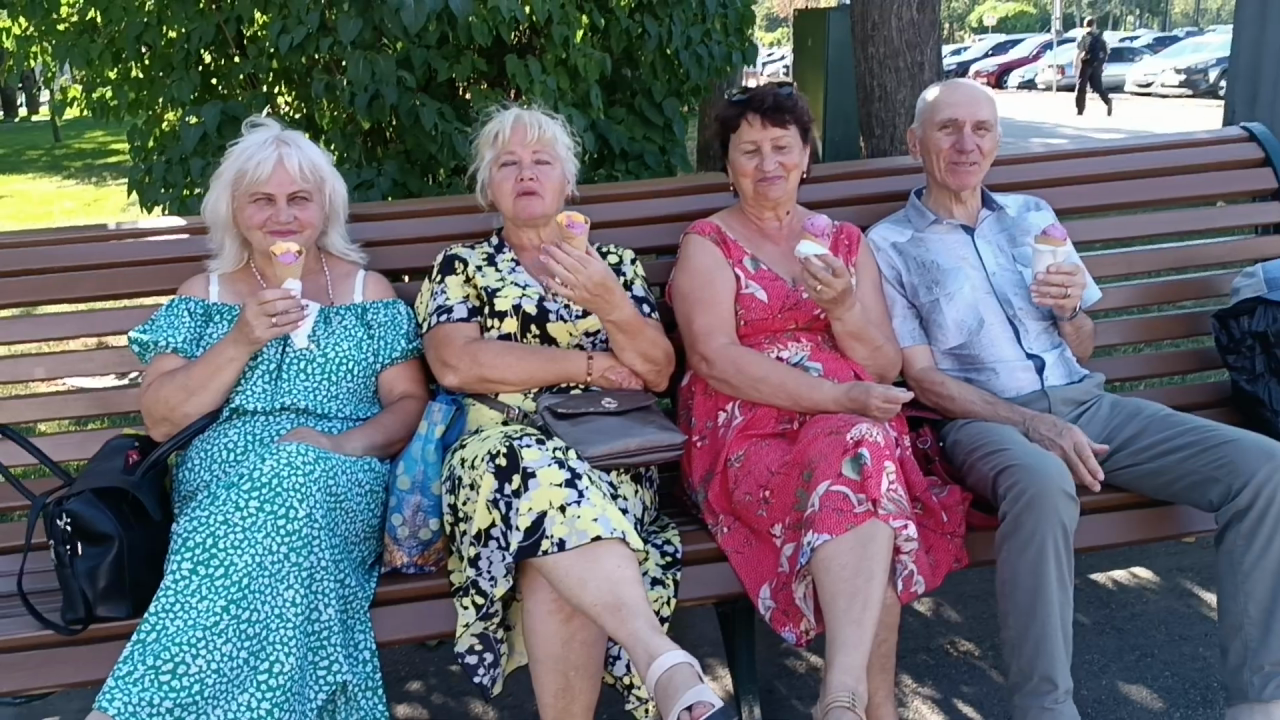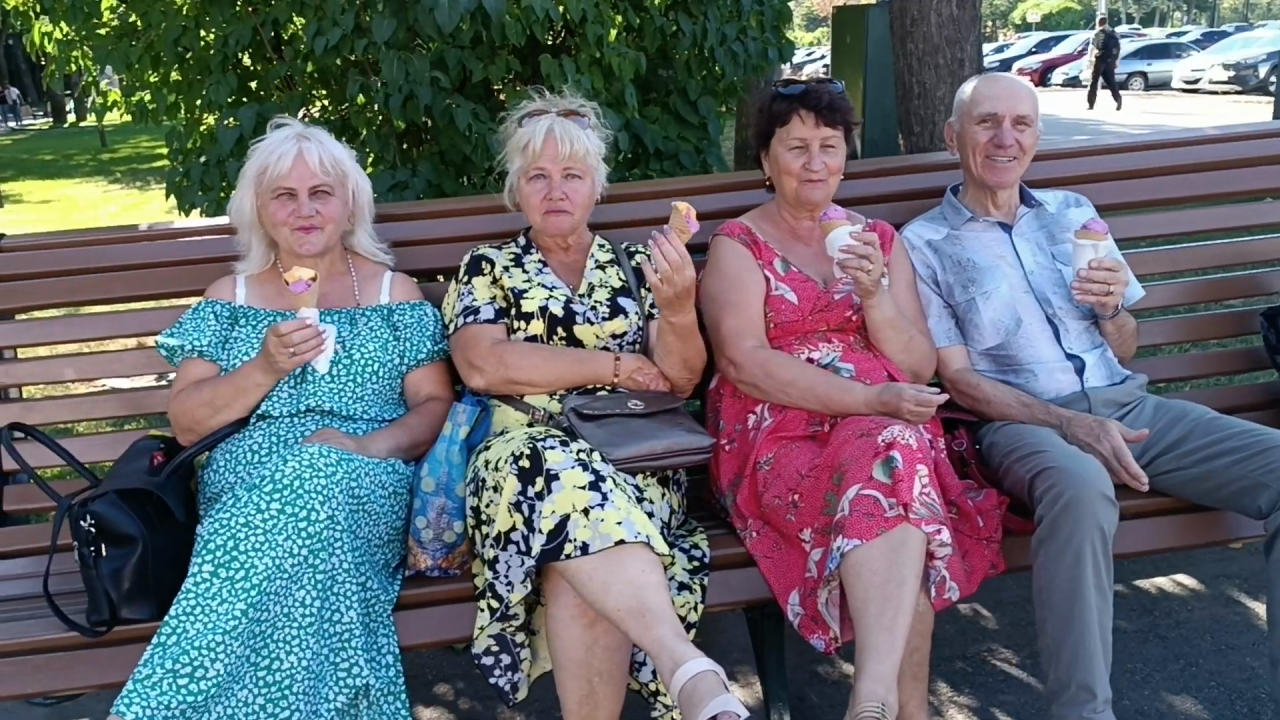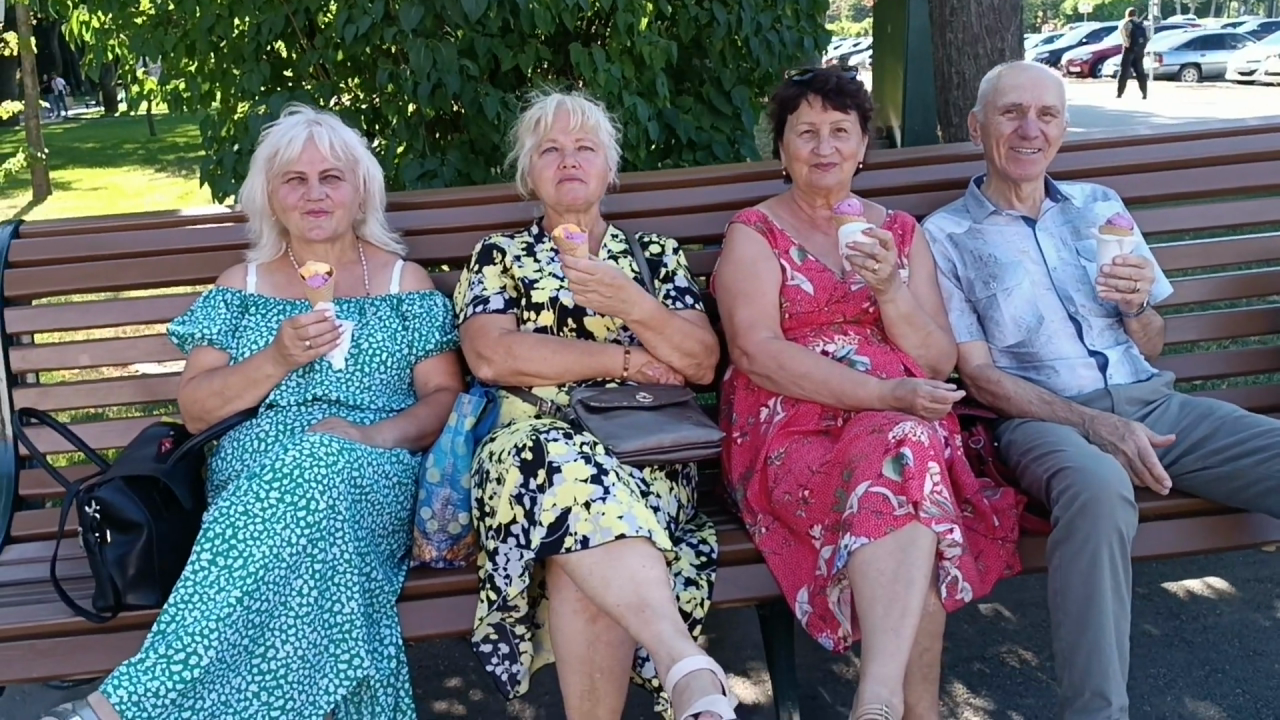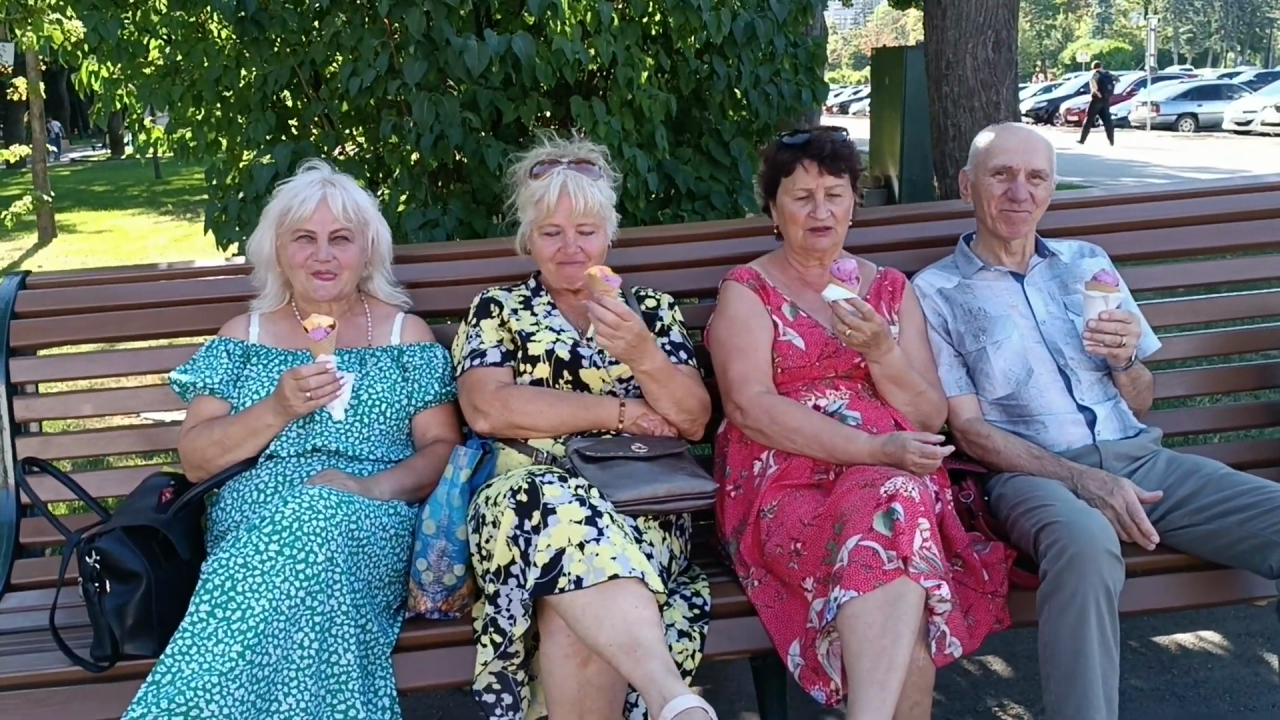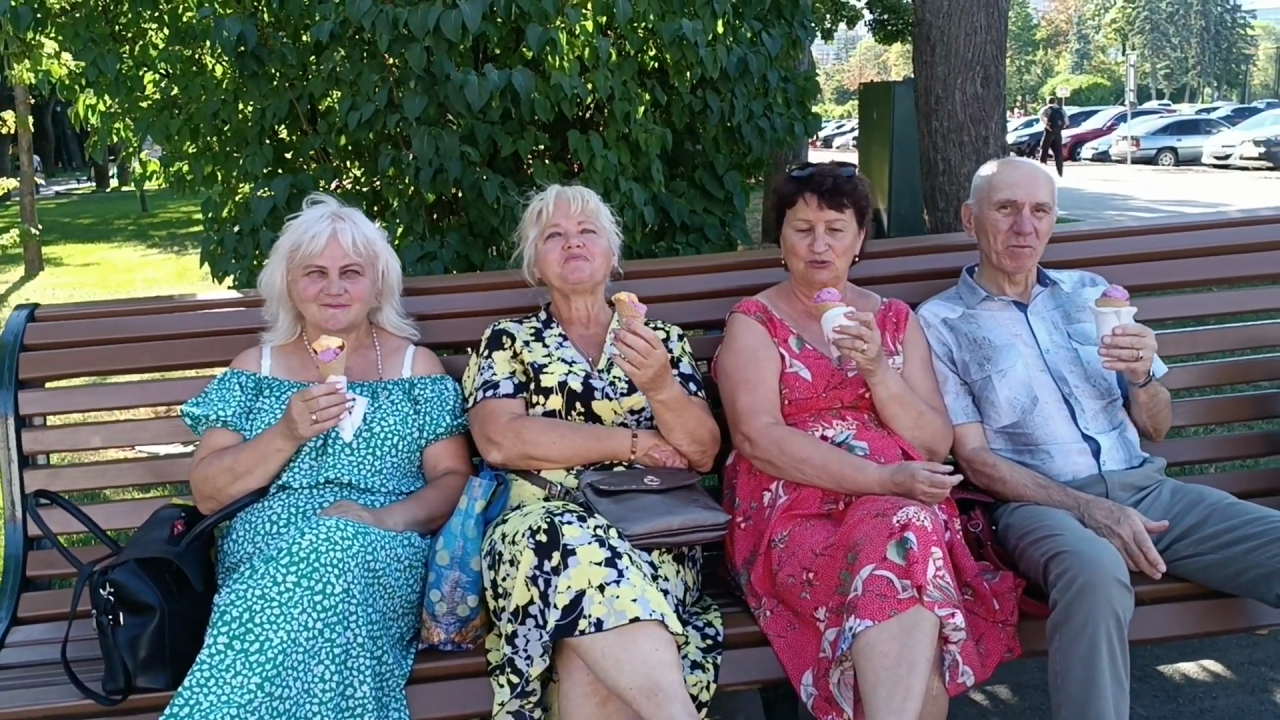
dt=1s
person 1, frame 1
left shoulder: (1033, 215)
right shoulder: (889, 245)
right elbow: (923, 378)
left wrist: (1070, 312)
right wrist: (1032, 423)
left hip: (1086, 402)
right hip: (984, 419)
right knee: (1044, 487)
person 1, frame 2
left shoulder: (1073, 211)
right shoulder: (924, 244)
right elbow: (958, 378)
left wrist: (1111, 310)
right wrist: (1069, 423)
left hip: (1128, 403)
right hip: (1022, 420)
right knee: (1080, 486)
person 1, frame 3
left shoulder: (1100, 204)
right shoulder: (945, 235)
right elbow: (979, 375)
left wrist: (1137, 306)
right wrist: (1094, 423)
left hip: (1152, 401)
right hip: (1044, 417)
right knee: (1099, 486)
person 1, frame 4
left shoulder: (1088, 261)
right shoulder: (936, 291)
left elbow: (1140, 403)
right elbow: (969, 430)
left wrist: (1125, 361)
right wrist: (1084, 479)
left hip: (1139, 457)
right hip: (1034, 472)
right knee: (1086, 542)
person 1, frame 5
left shoulder: (1089, 291)
right shoulder: (941, 322)
left elbow: (1156, 427)
right elbow: (975, 457)
left wrist: (1144, 376)
right wrist: (1088, 507)
left hip: (1144, 486)
right hip: (1040, 502)
right knee: (1095, 571)
person 2, frame 1
left shoulder: (847, 240)
right shoulder: (708, 244)
left elbow: (885, 367)
right elbow: (716, 360)
left wrist: (841, 306)
right wrist: (839, 397)
left hip: (851, 422)
right hip: (748, 430)
left knee: (861, 453)
right knee: (858, 460)
person 2, frame 2
left shoulder: (880, 238)
right shoulder: (737, 245)
left elbow: (918, 366)
right elbow: (745, 364)
left wrist: (874, 295)
right wrist: (870, 400)
left hip: (884, 423)
right hip: (778, 433)
left knee: (891, 455)
right knee: (890, 472)
person 2, frame 3
left shoulder: (900, 229)
right shoulder: (754, 233)
left elbow: (938, 362)
right elbow: (758, 354)
left wrist: (889, 289)
right wrist: (885, 393)
left hip: (901, 418)
right hip: (792, 428)
left knee: (905, 448)
right knee: (901, 456)
person 2, frame 4
left shoulder: (891, 287)
right shoulder: (747, 290)
left elbow: (929, 416)
right elbow: (751, 408)
left wrist: (880, 350)
right wrist: (875, 449)
left hip: (890, 472)
right hip: (784, 480)
left knee: (892, 505)
right knee: (892, 520)
person 2, frame 5
left shoulder: (895, 318)
right shoulder: (754, 322)
left elbow: (935, 445)
right elbow: (759, 439)
left wrist: (877, 370)
right wrist: (883, 478)
left hip: (897, 501)
right hip: (793, 510)
left knee: (906, 533)
right knee: (902, 552)
person 3, frame 1
left shoulder: (614, 262)
right shoulder: (460, 265)
left elbow: (656, 372)
right elbow: (455, 365)
left wrist: (611, 306)
right wrist: (587, 364)
right hip: (502, 452)
left knee: (560, 571)
right knee: (539, 478)
right ankle: (669, 669)
person 3, frame 2
left shoulder: (635, 263)
right shoulder: (486, 267)
left elbow: (682, 378)
right elbow: (482, 367)
left wrist: (678, 308)
right wrist: (615, 366)
right hip: (527, 455)
left knee: (584, 572)
right knee: (562, 479)
person 3, frame 3
left shoulder: (655, 253)
right shoulder: (499, 255)
left elbow: (701, 363)
right elbow: (491, 357)
left wrist: (631, 304)
right wrist: (624, 358)
right hip: (536, 445)
left knee: (586, 558)
right knee: (565, 470)
person 3, frame 4
left shoulder: (652, 308)
right shoulder: (496, 309)
left elbow: (694, 421)
right elbow: (487, 410)
left wrist: (643, 357)
right wrist: (621, 412)
right hip: (531, 497)
left knee: (579, 611)
right knee: (557, 512)
person 3, frame 5
left shoulder: (662, 337)
right shoulder: (508, 340)
left elbow: (703, 452)
right elbow: (500, 441)
left wrist: (659, 385)
right wrist: (634, 442)
right hip: (545, 527)
right knee: (573, 550)
person 4, frame 1
left shoulder: (368, 291)
right shoulder: (201, 296)
left elbow: (410, 404)
right elbow: (159, 419)
left wrist: (344, 445)
right wrist: (242, 341)
left hip: (337, 484)
right hip: (223, 480)
left knee: (293, 480)
right knee: (268, 511)
person 4, frame 2
left shoulder: (395, 292)
right shoulder: (228, 297)
left elbow: (436, 406)
right elbow: (186, 423)
left wrist: (371, 446)
right wrist: (267, 366)
left hip: (362, 487)
right hip: (250, 484)
left knee: (311, 488)
right knee: (294, 510)
person 4, frame 3
left shoulder: (405, 280)
right shoulder: (240, 286)
left elbow: (445, 396)
right elbow: (195, 410)
left wrist: (374, 436)
right wrist: (278, 359)
left hip: (369, 479)
right hip: (254, 479)
left knee: (317, 464)
right knee: (294, 506)
person 4, frame 4
left shoulder: (405, 333)
right shoulder: (244, 335)
left elbow: (444, 447)
right elbow: (195, 460)
left wrist: (374, 487)
right wrist: (278, 409)
left hip: (369, 524)
right hip: (255, 522)
left knee: (319, 517)
person 4, frame 5
left shoulder: (416, 365)
right shoulder: (255, 367)
left elbow: (455, 480)
right elbow: (207, 493)
left wrist: (386, 518)
right wrist: (287, 433)
left hip: (380, 556)
right hip: (266, 552)
left knee: (338, 547)
right knee: (322, 556)
